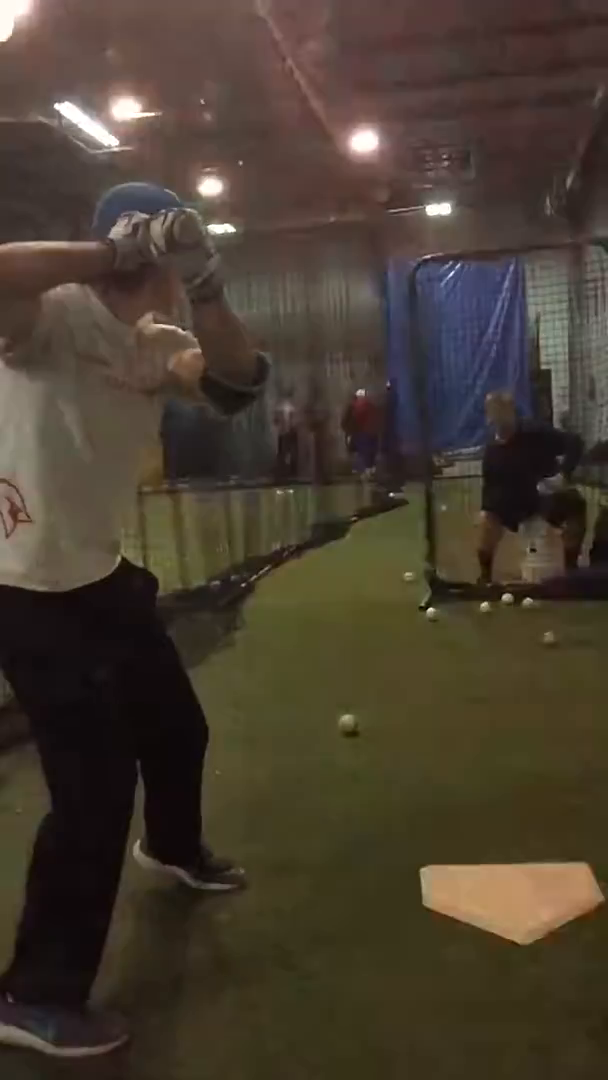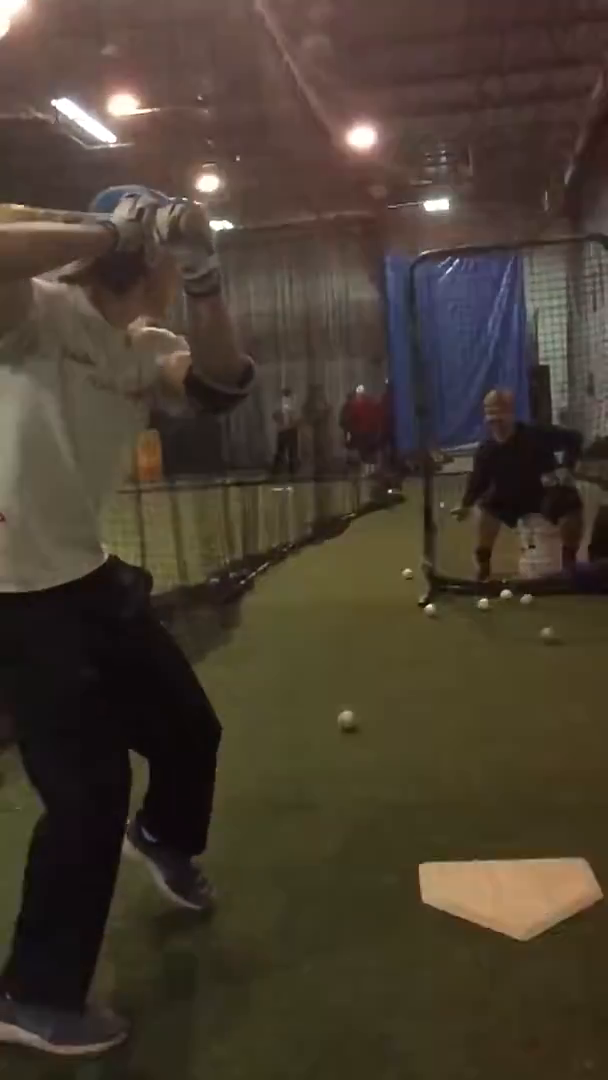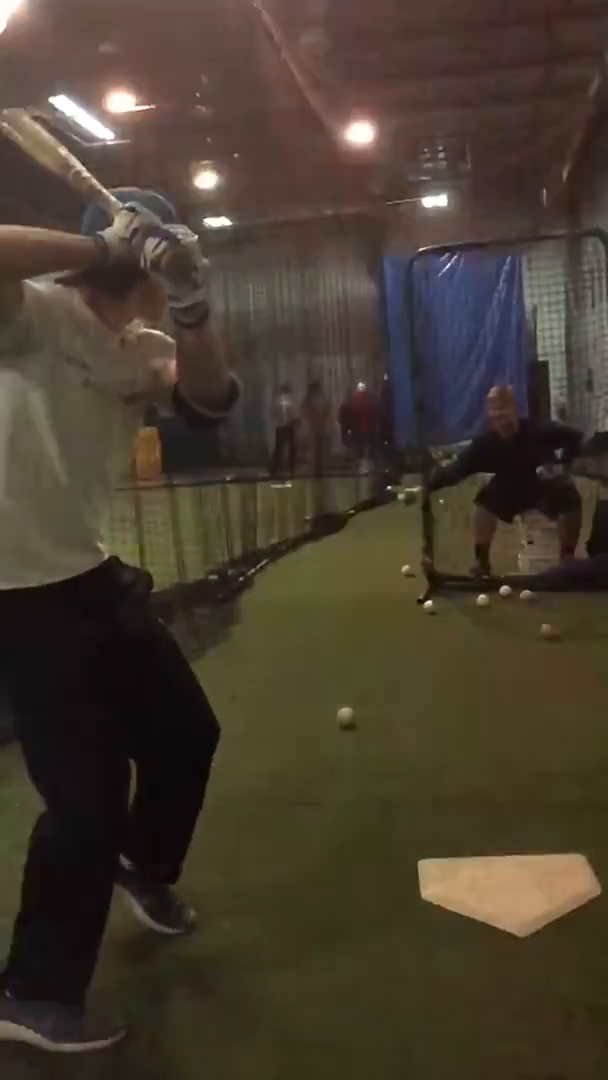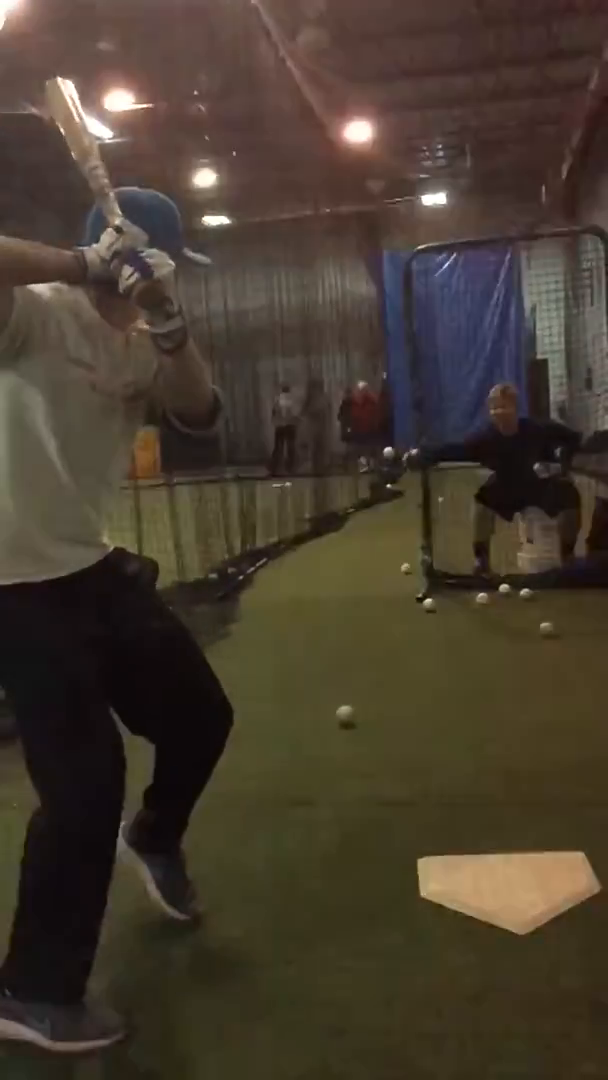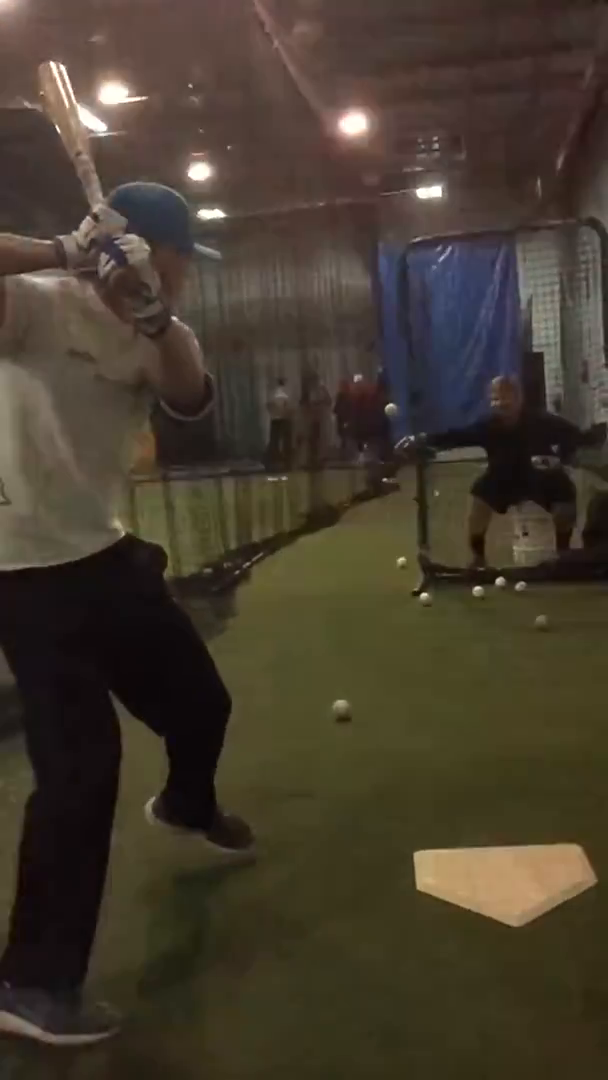
dt=1s
person 1, frame 1
left shoulder: (157, 345)
left elbow: (237, 381)
left wrist: (204, 284)
right wrist: (114, 250)
left hip: (104, 575)
left knee: (176, 730)
right knee: (96, 782)
left ankle: (173, 846)
person 1, frame 2
left shoulder: (146, 350)
left elbow: (221, 384)
left wrist: (204, 280)
right wrist: (111, 232)
left hip: (91, 577)
left knee: (188, 729)
right knee: (89, 788)
left ankle: (162, 836)
person 1, frame 3
left shoulder: (142, 351)
left elbow: (209, 399)
left wrist: (189, 301)
right wrist: (107, 246)
left hip: (91, 577)
left knee: (185, 733)
right knee: (89, 786)
left ankle: (141, 864)
person 1, frame 4
left shoulder: (142, 346)
left elbow: (197, 411)
left wrist: (167, 322)
right wrist: (85, 263)
left hip: (94, 567)
left knee: (200, 714)
right knee: (85, 779)
left ankle: (154, 836)
person 1, frame 5
left shoulder: (161, 331)
left elbow: (191, 398)
left wrist: (150, 310)
left hip: (105, 553)
left knee: (200, 701)
right knee: (82, 764)
left ankle: (186, 804)
